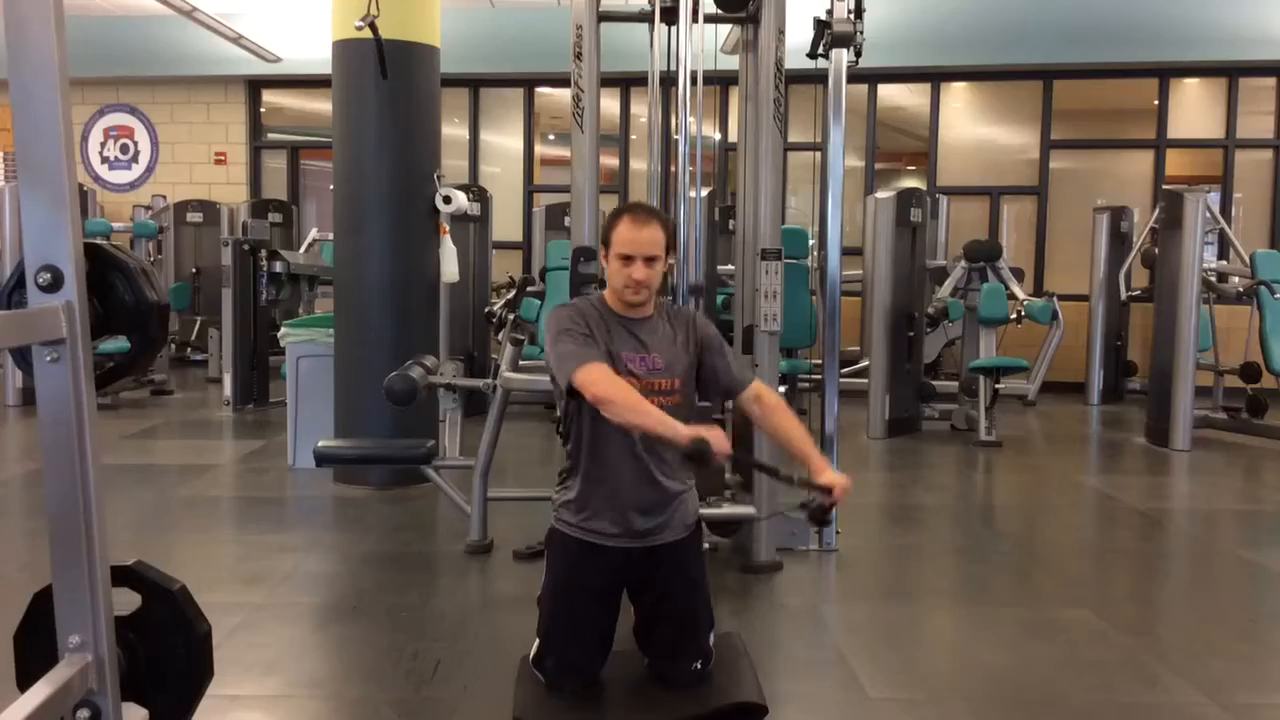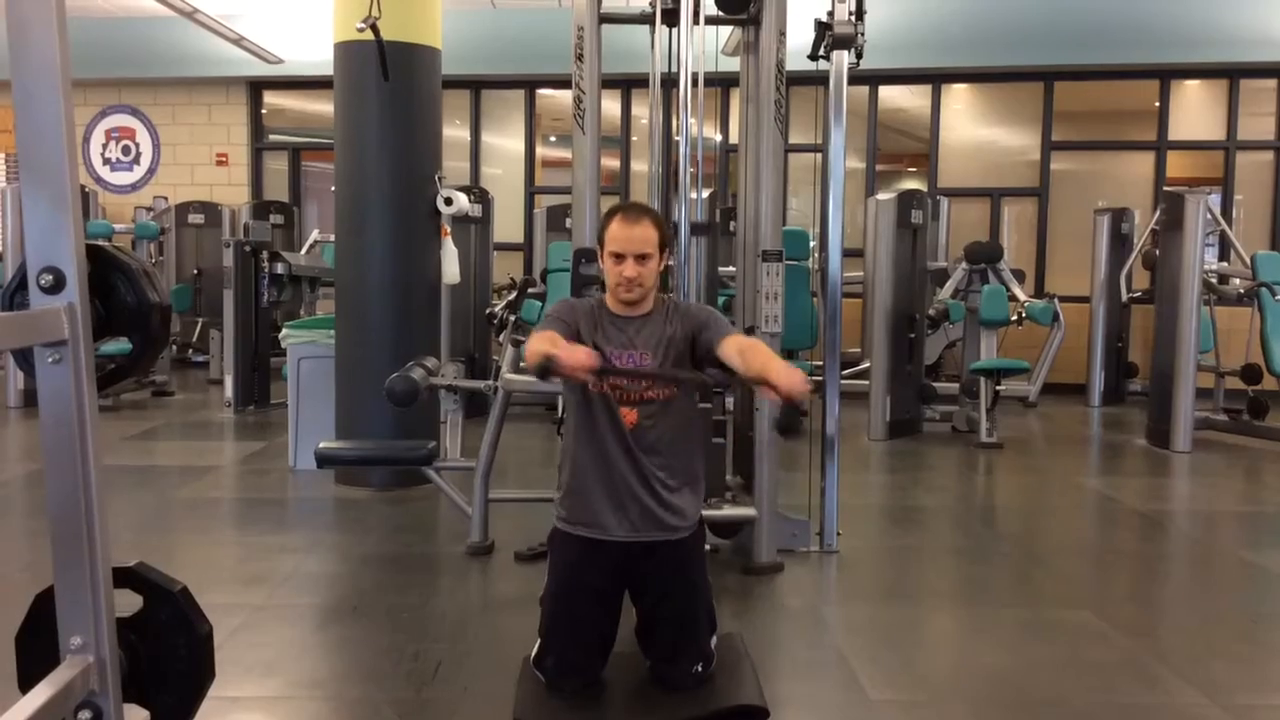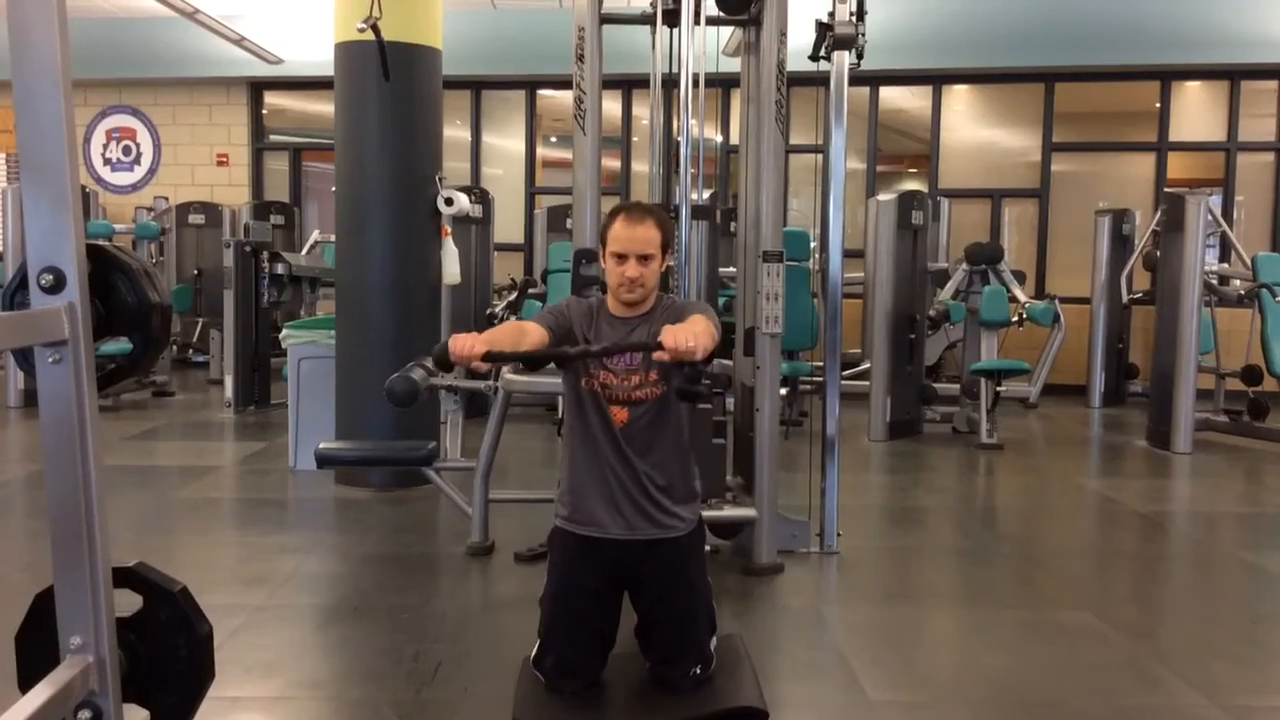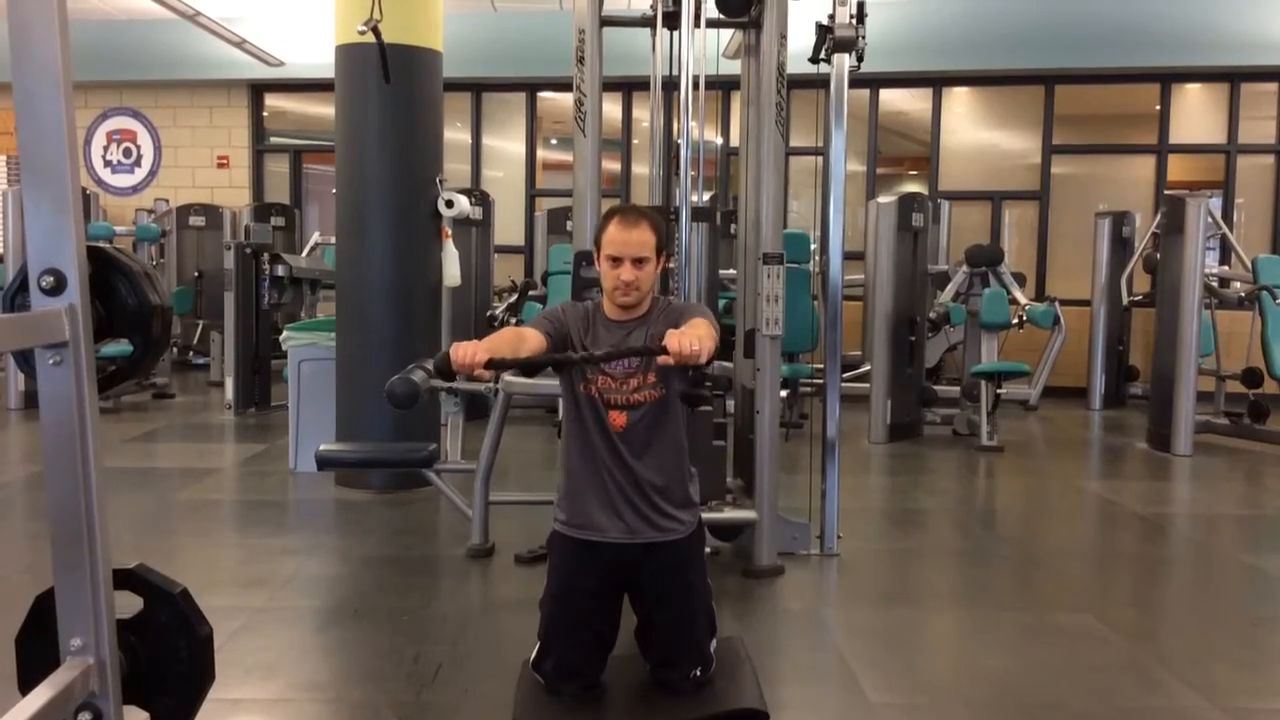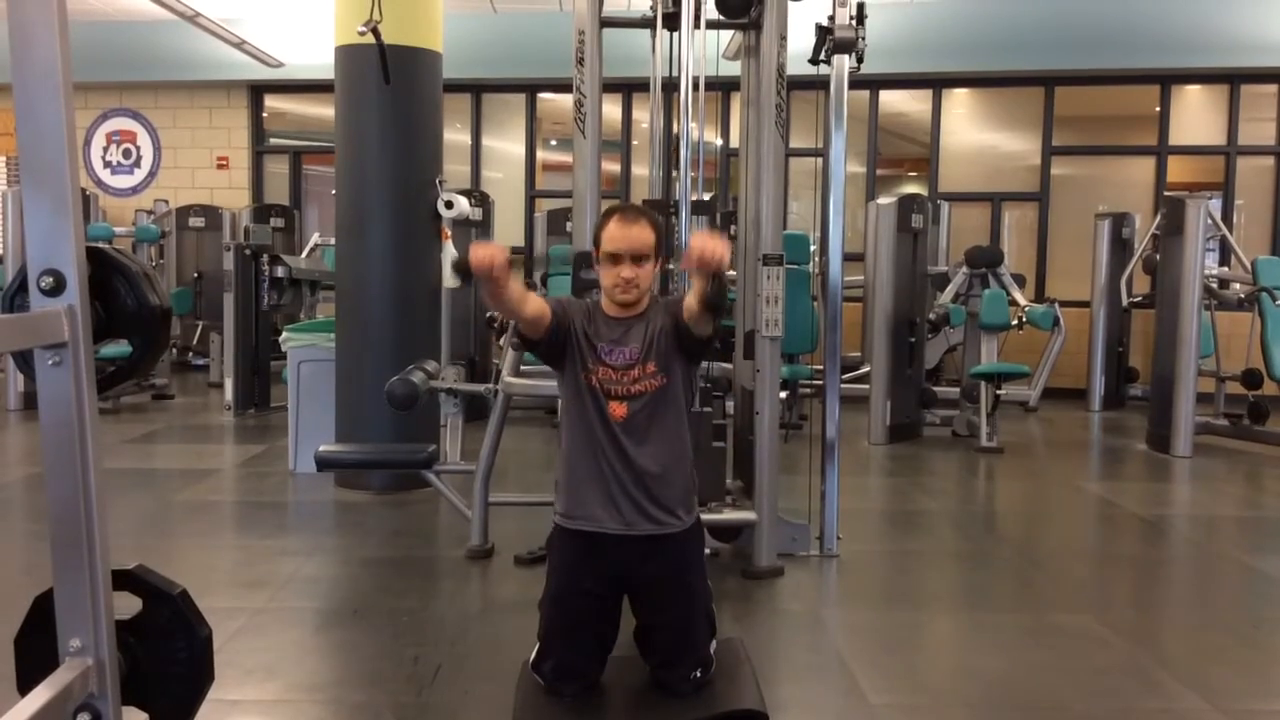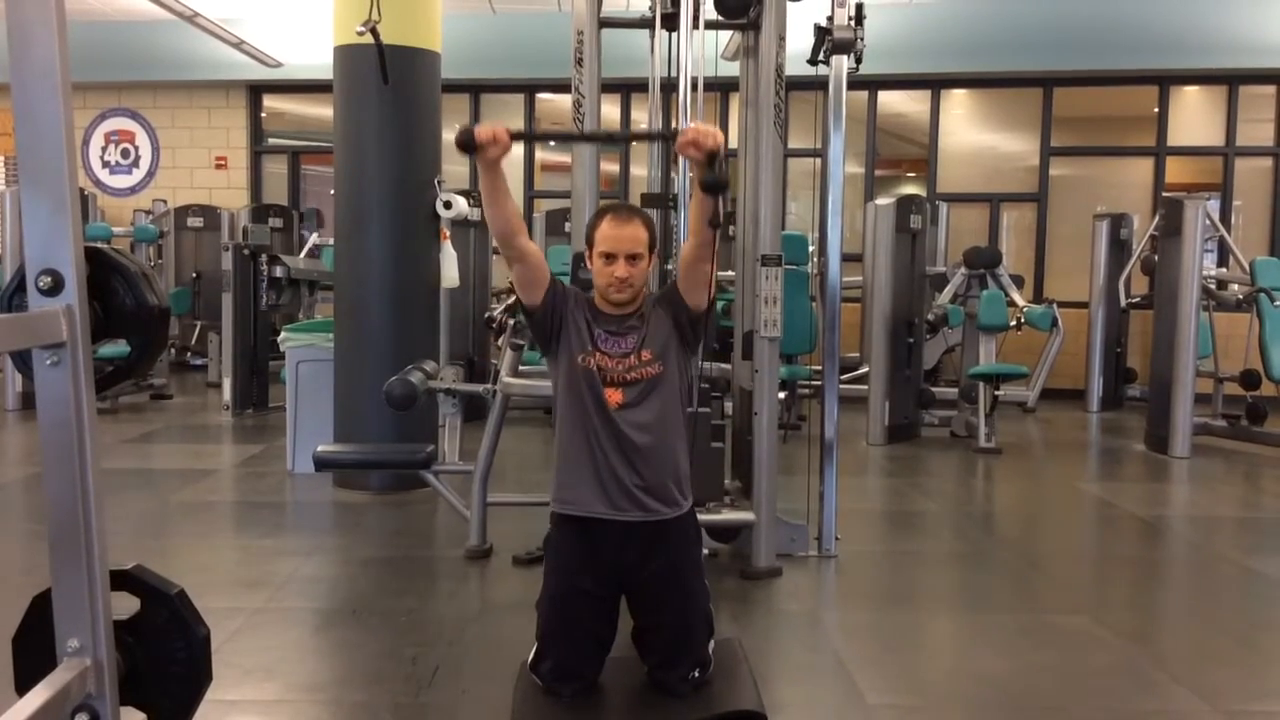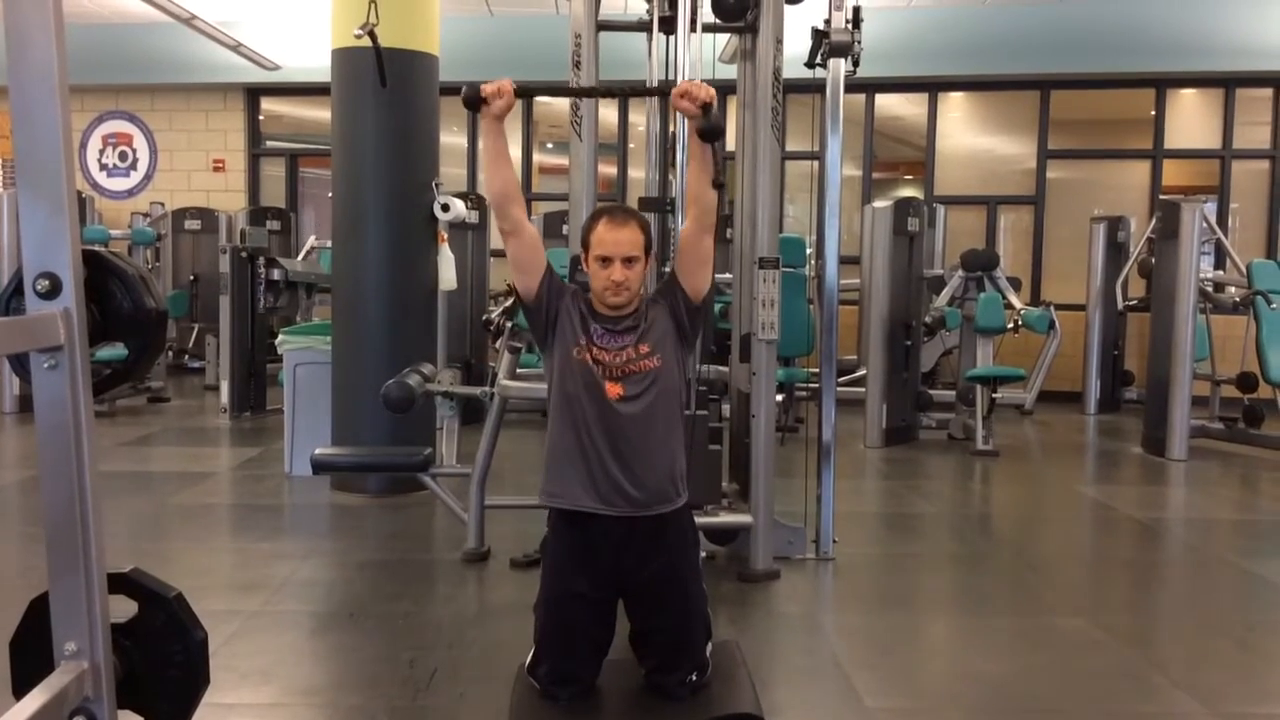
dt=0.3s
person 1, frame 1
left shoulder: (690, 329)
right shoulder: (572, 322)
left elbow: (757, 396)
right elbow: (602, 393)
left wrist: (817, 463)
right wrist: (681, 430)
left hip: (671, 530)
right hip: (587, 531)
left knee: (684, 672)
right knee: (566, 676)
left ankle: (649, 627)
person 1, frame 2
left shoulder: (690, 321)
right shoulder: (572, 317)
left elbow: (741, 349)
right elbow: (541, 345)
left wrist: (776, 370)
right wrist: (560, 353)
left hip: (671, 529)
right hip: (586, 528)
left knee: (685, 674)
right knee: (565, 676)
left ankle: (654, 630)
right ankle: (601, 628)
person 1, frame 3
left shoulder: (681, 316)
right shoulder: (574, 317)
left elbow: (701, 328)
right elbow: (525, 333)
left wrist: (690, 338)
right wrist: (481, 341)
left hip: (669, 527)
right hip: (585, 526)
left knee: (684, 674)
right knee: (564, 675)
left ankle: (652, 630)
right ankle: (606, 626)
person 1, frame 4
left shoulder: (678, 318)
right shoulder: (569, 322)
left elbow: (701, 328)
right elbow: (524, 340)
left wrist: (694, 339)
right wrist: (483, 349)
left hip: (668, 532)
right hip: (583, 531)
left knee: (685, 676)
right knee: (564, 677)
left ankle: (653, 632)
right ankle: (591, 644)
person 1, frame 5
left shoulder: (675, 325)
right shoulder: (570, 325)
left elbow: (701, 306)
right elbow: (524, 308)
left wrist: (710, 269)
right wrist: (493, 275)
left hip: (668, 528)
right hip: (583, 529)
left knee: (685, 678)
right knee: (564, 678)
left ankle: (652, 637)
right ankle: (600, 638)
person 1, frame 6
left shoulder: (674, 318)
right shoulder: (563, 318)
left elbow: (702, 245)
right elbow: (514, 244)
left wrist: (704, 167)
right wrist: (489, 165)
left hip: (664, 523)
right hip: (579, 524)
left knee: (683, 675)
right knee: (562, 677)
left ankle: (651, 637)
right ankle: (598, 634)
person 1, frame 7
left shoulder: (672, 317)
right shoulder: (558, 315)
left elbow: (701, 220)
right elbow: (511, 220)
left wrist: (699, 126)
right wrist: (492, 122)
left hip: (662, 523)
right hip: (577, 523)
left knee: (681, 679)
right knee: (560, 682)
left ankle: (650, 639)
right ankle: (593, 641)
